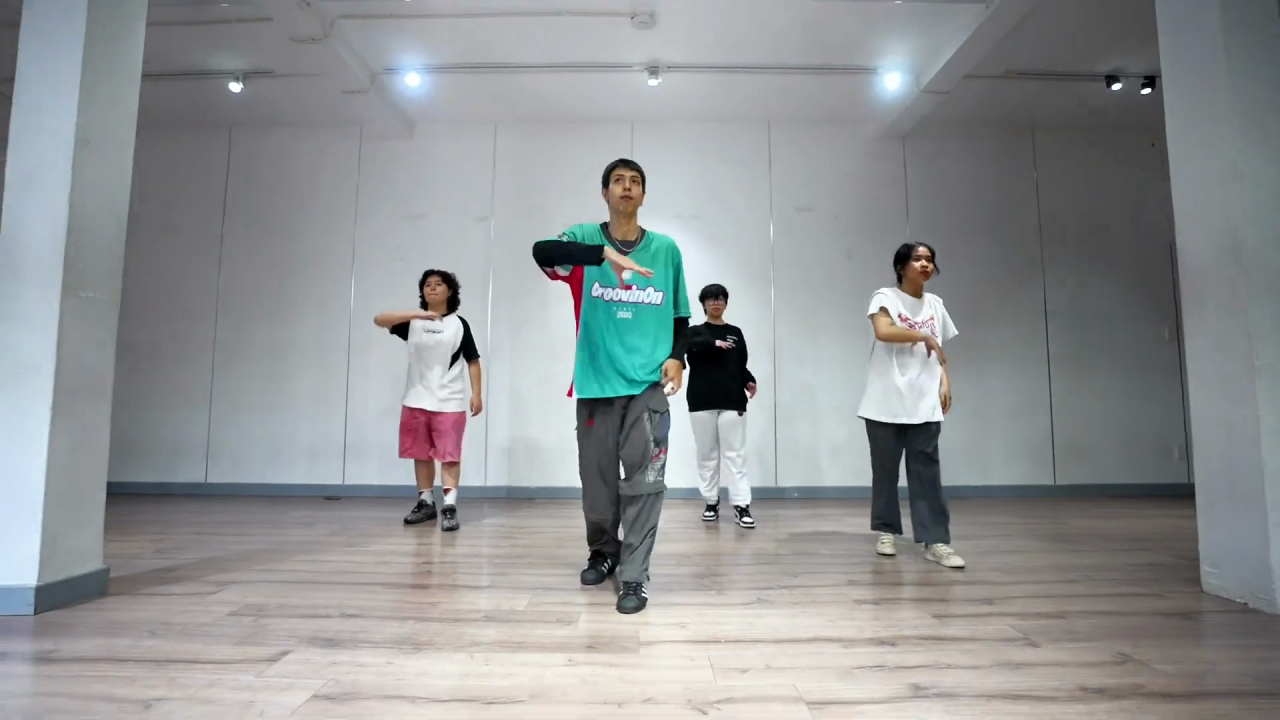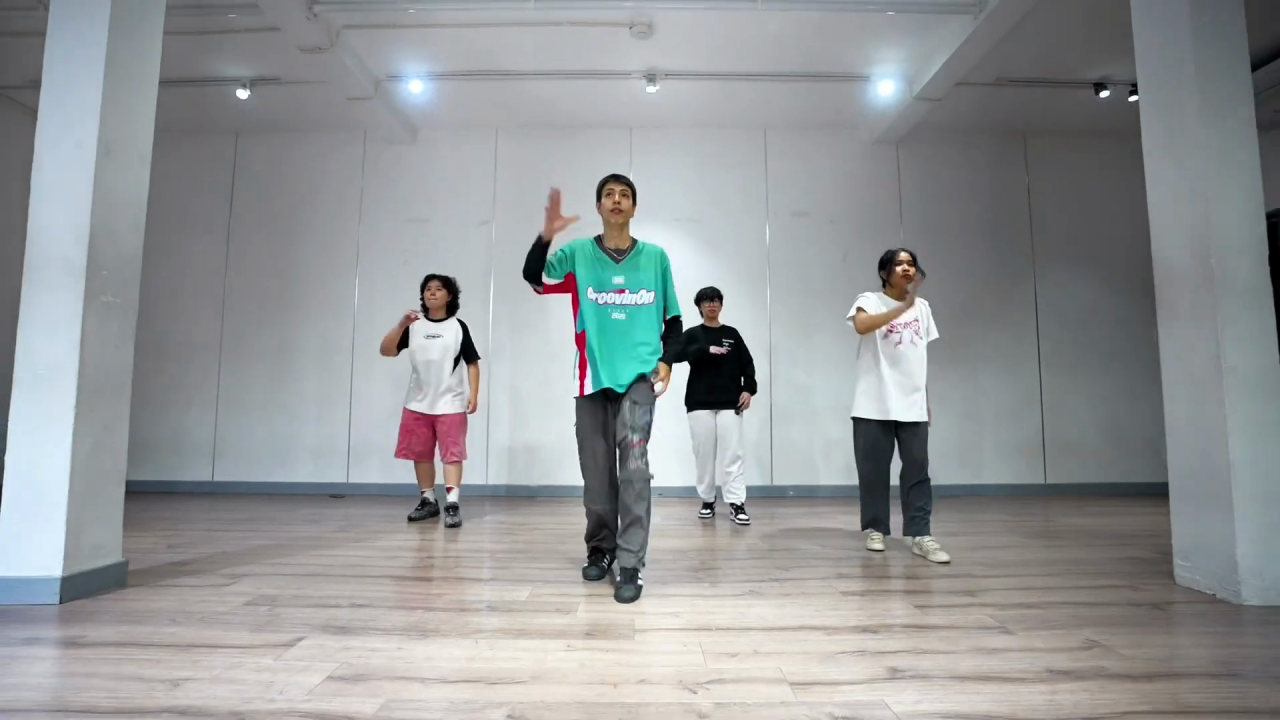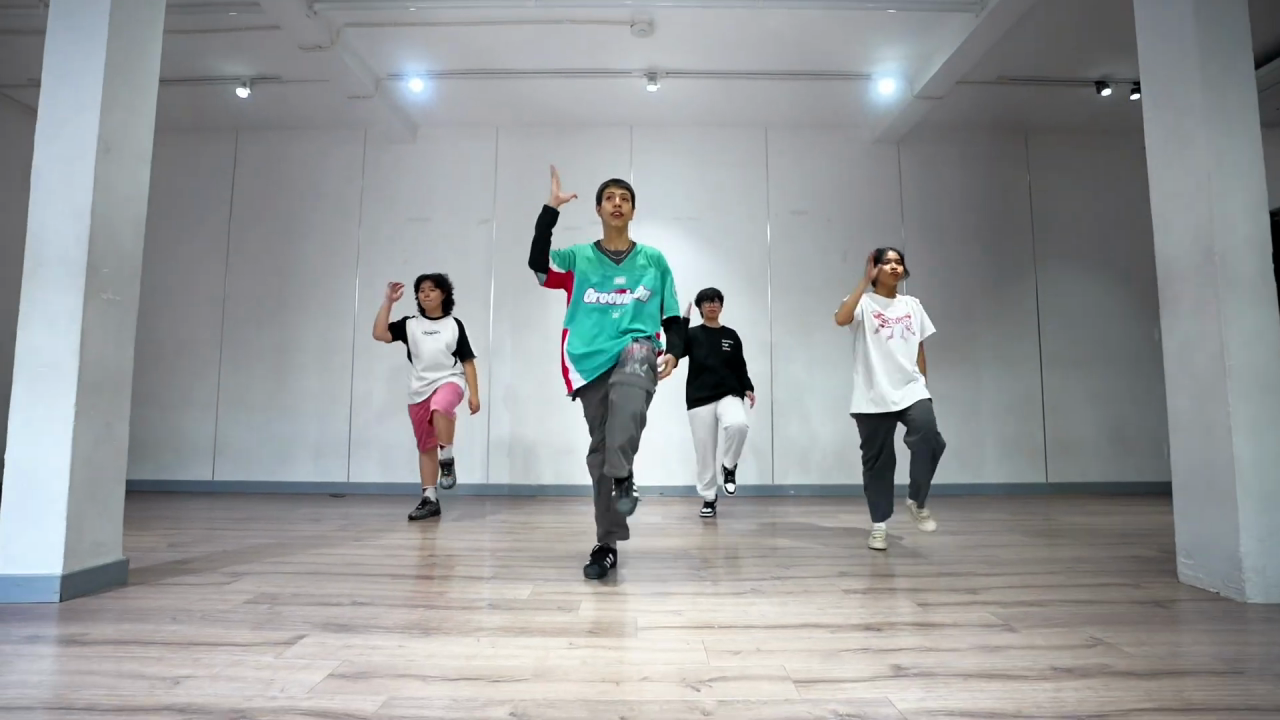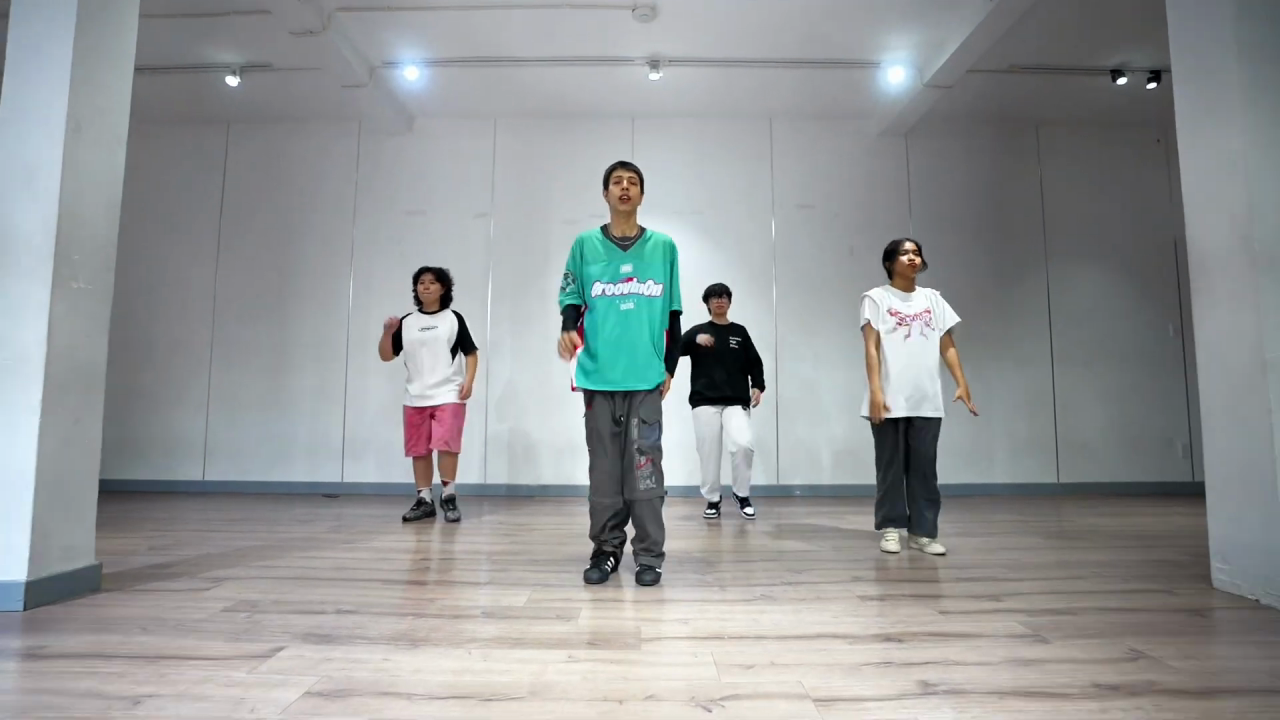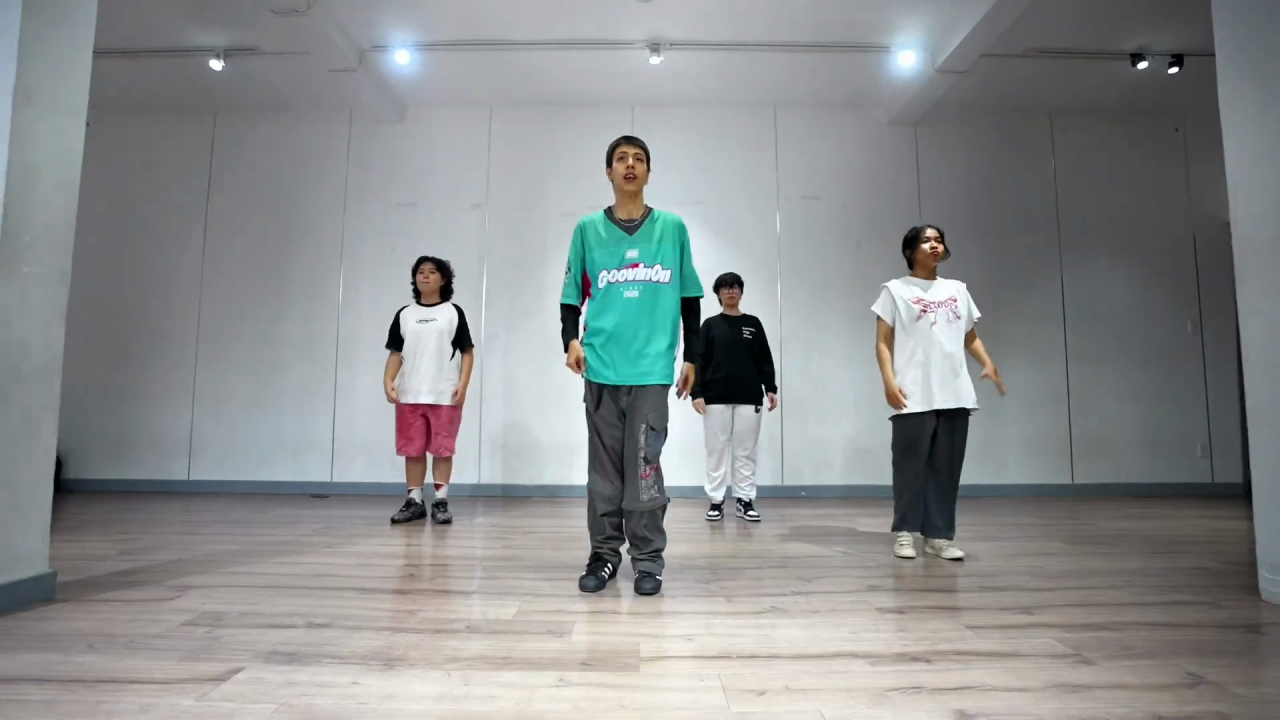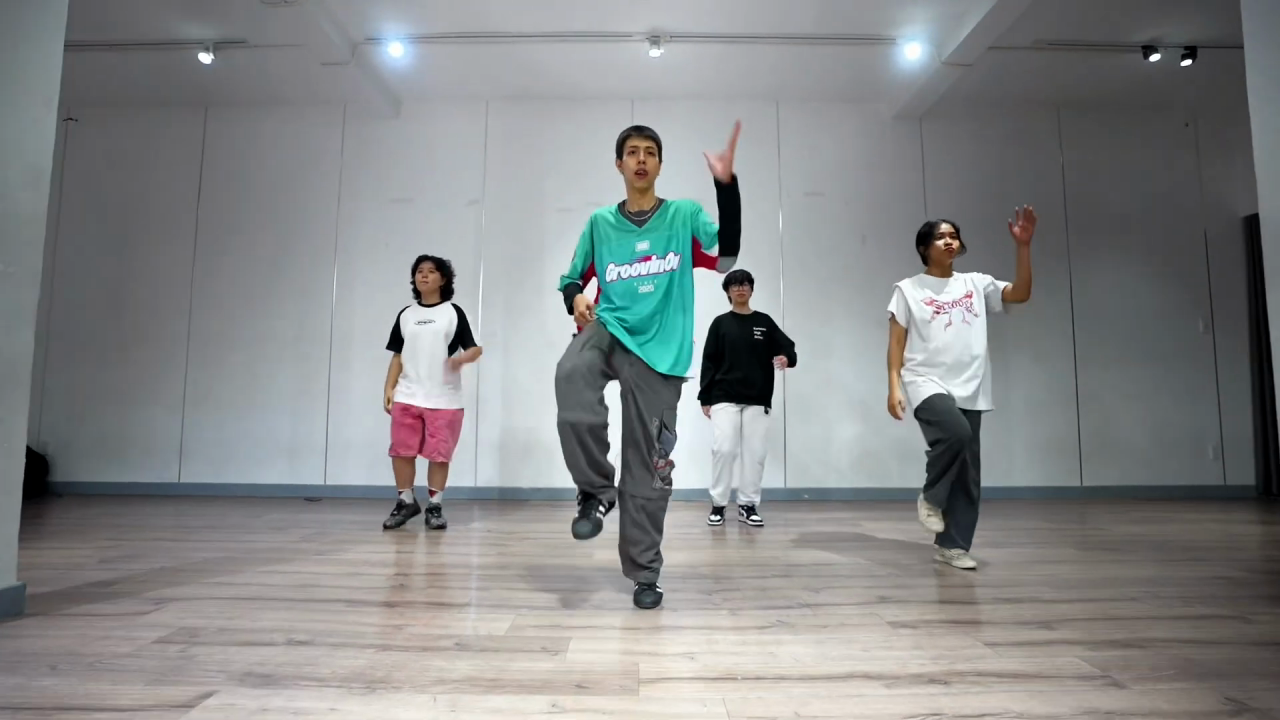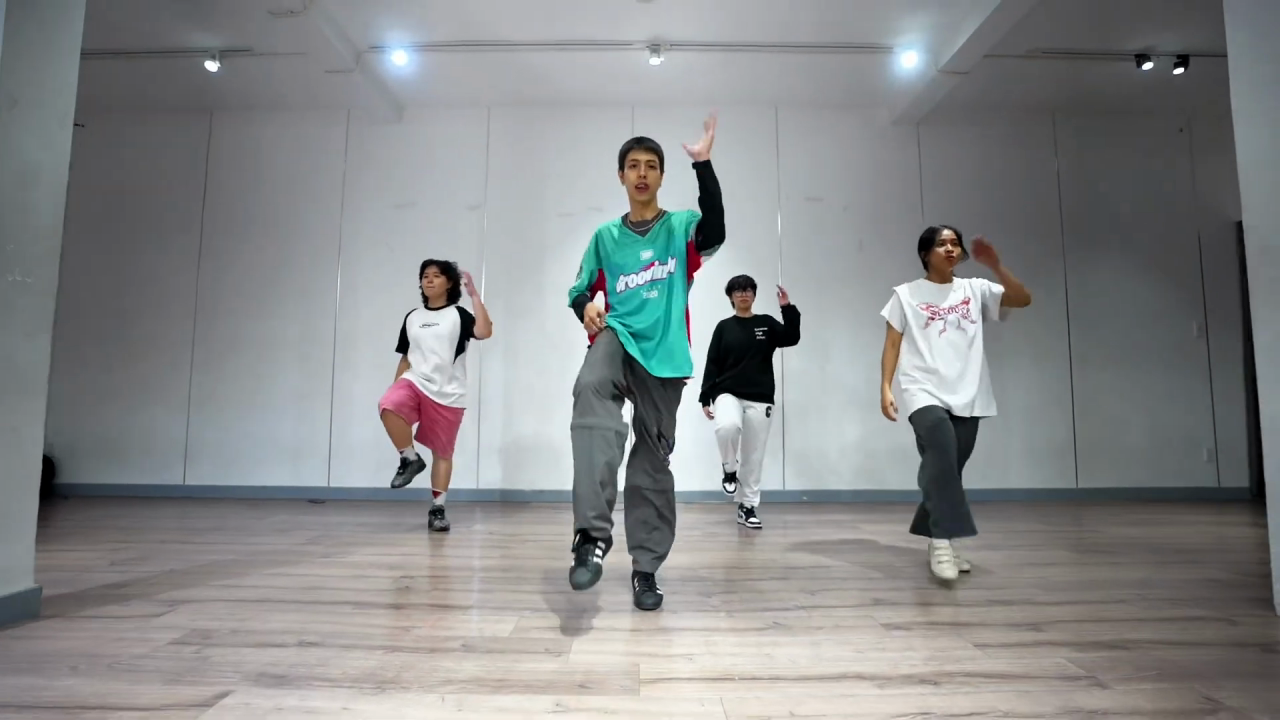
dt=0.3s
person 1, frame 1
left shoulder: (666, 248)
right shoulder: (586, 238)
left elbow: (680, 315)
right elbow: (541, 253)
left wrist: (676, 356)
right wrist: (606, 255)
left hip: (647, 378)
right hip: (596, 378)
left knee: (644, 474)
right knee: (597, 475)
left ankle: (635, 576)
right ankle: (603, 551)
person 1, frame 2
left shoulder: (655, 257)
right shoulder: (579, 252)
left elbow: (672, 317)
right elbow: (533, 277)
left wrist: (667, 359)
right wrist: (546, 234)
left hip: (639, 371)
right hip: (594, 373)
left knee: (633, 466)
right knee: (596, 468)
left ankle: (631, 565)
right ankle: (601, 548)
person 1, frame 3
left shoulder: (654, 259)
right shoulder: (579, 257)
left elbow: (672, 314)
right elbow: (538, 267)
left wrist: (673, 349)
right wrist: (551, 208)
left hip: (637, 347)
right hip: (591, 363)
left knee: (628, 385)
right knee: (602, 451)
left ankle: (623, 478)
right ankle: (607, 543)
person 1, frame 4
left shoulder: (663, 246)
right shoulder: (585, 244)
left elbow: (673, 312)
right elbow: (571, 302)
left wrist: (671, 365)
right wrist: (569, 333)
left hip: (646, 372)
right hip: (598, 372)
left knee: (643, 463)
right knee: (605, 465)
left ankle: (648, 554)
right ankle: (607, 548)
person 1, frame 5
left shoulder: (673, 227)
right shoulder: (588, 229)
left elbow: (689, 296)
right elbow: (572, 294)
left wrist: (691, 356)
right wrist: (571, 339)
left hip: (653, 365)
right hip: (602, 363)
left knee: (644, 464)
right knee: (603, 464)
left ankle: (648, 560)
right ankle: (603, 553)
person 1, frame 6
left shoulder: (685, 215)
right shoulder: (600, 223)
left elbow: (726, 254)
right elbow: (570, 279)
left wrist: (726, 181)
right wrist: (576, 298)
left hip: (660, 347)
right hip: (610, 330)
left knee: (650, 460)
right knee: (573, 372)
left ankle: (644, 571)
right ankle: (596, 489)
person 1, frame 7
left shoulder: (682, 225)
right shoulder: (606, 235)
left elbow: (714, 234)
right elbow: (579, 290)
left wrist: (703, 164)
right wrist: (587, 308)
left hip: (663, 356)
right hip: (617, 337)
left knee: (652, 462)
right knee: (592, 399)
left ankle: (645, 569)
right ankle: (592, 531)
person 2, frame 1
left shoulder: (935, 304)
right shoulder: (885, 297)
right elbow: (883, 332)
left wrist: (944, 381)
right wrist: (923, 338)
left hip: (925, 405)
right hip: (886, 404)
left knee: (926, 472)
right knee: (885, 471)
left ankle: (935, 541)
right ankle: (886, 531)
person 2, frame 2
left shoulder: (922, 307)
right shoulder: (870, 301)
right elbow: (862, 325)
left wrist: (924, 393)
right wrist: (902, 307)
left hip: (912, 402)
right hip: (873, 404)
left knee: (917, 470)
right knee: (873, 470)
left ankle: (920, 537)
right ankle: (875, 530)
person 2, frame 3
left shoulder: (913, 305)
right shoulder: (863, 301)
right elbow: (841, 318)
left wrist: (924, 386)
right wrist: (864, 282)
left hip: (911, 389)
right hip: (873, 396)
left knee: (928, 438)
right knee: (878, 460)
left ankle: (917, 501)
right ankle: (878, 524)
person 2, frame 4
left shoulder: (933, 299)
right shoulder: (876, 299)
left elbow: (947, 346)
right elbow: (871, 349)
left wrist: (961, 384)
right wrist: (876, 390)
left hip: (926, 400)
right hip: (891, 401)
left knee: (924, 467)
right knee: (891, 466)
left ankle: (923, 532)
right ankle: (891, 528)
person 2, frame 5
left shoulder: (958, 290)
right shoulder: (895, 290)
left elbow: (971, 338)
right elbow: (883, 342)
left wrist: (989, 364)
right wrist: (889, 380)
left hip: (955, 393)
right hip: (914, 394)
left knee: (946, 466)
right knee: (911, 464)
left ankle: (938, 535)
right ankle: (905, 532)
person 2, frame 6
left shoulder: (977, 284)
right shoulder: (908, 290)
left elbow: (1021, 294)
right elbow: (897, 344)
left wrist: (1022, 247)
right wrist: (893, 387)
left hip: (969, 389)
right hip: (927, 384)
left knee: (967, 471)
right knee: (956, 433)
left ankle: (952, 544)
right ankle: (932, 497)
person 2, frame 7
left shoulder: (975, 290)
right shoulder: (905, 294)
left elbow: (1022, 299)
right elbow: (892, 345)
left wrist: (996, 266)
right wrist: (886, 388)
left hip: (966, 397)
right hip: (924, 393)
left knee: (948, 468)
right knee: (941, 452)
left ankle: (940, 542)
right ankle: (941, 539)
person 3, frame 1
left shoulder: (459, 324)
right shoulder: (413, 321)
left elbow: (473, 361)
right elbow: (379, 320)
left wrist: (476, 394)
right wrist: (417, 314)
left hip: (450, 401)
right hip: (416, 400)
left knee: (449, 454)
right knee: (421, 454)
left ankle: (449, 507)
right ankle: (425, 503)
person 3, frame 2
left shoulder: (458, 327)
right shoulder: (413, 327)
left elbow: (472, 363)
right elbow: (386, 351)
left wrist: (473, 394)
right wrist: (402, 325)
left hip: (450, 402)
right hip: (417, 402)
left knee: (452, 454)
right knee: (419, 453)
left ankle: (452, 505)
right ankle: (428, 501)
person 3, frame 3
left shoulder: (455, 325)
right shoulder: (409, 324)
left elbow: (468, 361)
right elbow: (379, 334)
left wrist: (474, 393)
right wrist: (388, 302)
left hip: (448, 382)
right hip: (419, 392)
left knee: (440, 409)
right knee: (426, 446)
left ankle: (447, 460)
right ankle: (429, 499)
person 3, frame 4
left shoulder: (454, 319)
right shoulder: (407, 322)
left elbow: (471, 354)
right elbow: (386, 355)
left wrist: (468, 380)
right wrist: (387, 333)
left hip: (448, 394)
right hip: (416, 397)
left knee: (446, 445)
right knee: (419, 450)
left ankle: (449, 497)
right ankle: (424, 501)
person 3, frame 5
left shoulder: (454, 312)
right shoulder: (404, 314)
left elbow: (467, 352)
right elbow: (395, 353)
left wrist: (463, 385)
right wrist: (389, 381)
left hip: (445, 395)
right hip: (410, 395)
left knee: (443, 449)
right knee: (412, 449)
left ankle: (440, 502)
right ankle: (414, 502)
person 3, frame 6
left shoulder: (453, 313)
right shoulder: (405, 315)
left elbow: (475, 349)
right elbow: (397, 356)
left wrist: (463, 357)
right wrist: (389, 390)
left hip: (444, 399)
right hip: (408, 395)
left knee: (439, 454)
right knee: (401, 451)
left ankle: (434, 507)
right ankle: (406, 502)
person 3, frame 7
left shoulder: (459, 315)
right shoulder: (412, 317)
left elbow: (484, 332)
left wrist: (474, 295)
right wrist: (395, 386)
left hip: (447, 394)
right hip: (414, 383)
left knee: (442, 451)
right knee: (389, 407)
left ankle: (438, 509)
right ankle: (410, 459)
person 4, frame 1
left shoulder: (735, 332)
right shoulder: (696, 332)
left elbow: (741, 365)
left wrist: (750, 381)
right wrist: (712, 343)
left hip: (732, 403)
right hip: (702, 403)
left knee: (735, 454)
right knee: (707, 455)
left ankle: (741, 506)
right ankle: (711, 502)
person 4, frame 2
left shoulder: (732, 334)
right shoulder: (693, 334)
left elbow: (747, 364)
right elbow: (676, 356)
left wrist: (749, 389)
right wrist: (705, 350)
left hip: (730, 405)
right hip: (700, 404)
left knee: (732, 454)
right knee: (704, 454)
left ankle: (736, 503)
right ankle: (707, 500)
person 4, frame 3
left shoulder: (731, 335)
right shoulder: (692, 334)
left elbow: (740, 366)
left wrist: (747, 390)
right wrist: (683, 322)
left hip: (729, 396)
right hip: (700, 399)
left knee: (738, 425)
right knee: (704, 452)
left ankle: (729, 468)
right ankle: (708, 498)
person 4, frame 4
left shoulder: (740, 332)
right shoulder: (699, 331)
left elbow: (754, 362)
left wrist: (758, 385)
right wrist: (695, 341)
left hip: (737, 401)
right hip: (704, 402)
left knee: (743, 446)
right knee: (708, 453)
left ankle: (742, 496)
right ankle: (712, 500)
person 4, frame 5
left shoulder: (753, 324)
right shoulder: (711, 324)
left elbow: (765, 360)
right elbow: (698, 360)
left wrist: (771, 389)
right wrist: (697, 392)
left hip: (749, 399)
right hip: (716, 399)
left knee: (745, 451)
right knee: (716, 450)
left ankle: (745, 500)
right ankle: (715, 501)
person 4, frame 6
left shoulder: (764, 322)
right shoulder: (720, 323)
left elbow: (786, 349)
right elbow: (709, 362)
left wrist: (787, 358)
right wrist: (705, 397)
left hip: (758, 400)
right hip: (724, 398)
left knee: (755, 454)
right knee: (723, 450)
left ankle: (748, 505)
right ankle: (718, 505)
person 4, frame 7
left shoulder: (767, 323)
right shoulder: (724, 327)
left elbow: (791, 338)
right elbow: (712, 364)
left wrist: (788, 309)
right wrist: (705, 398)
left hip: (760, 398)
right hip: (728, 393)
left knee: (754, 455)
right knee: (727, 426)
left ankle: (747, 507)
right ankle: (730, 470)
